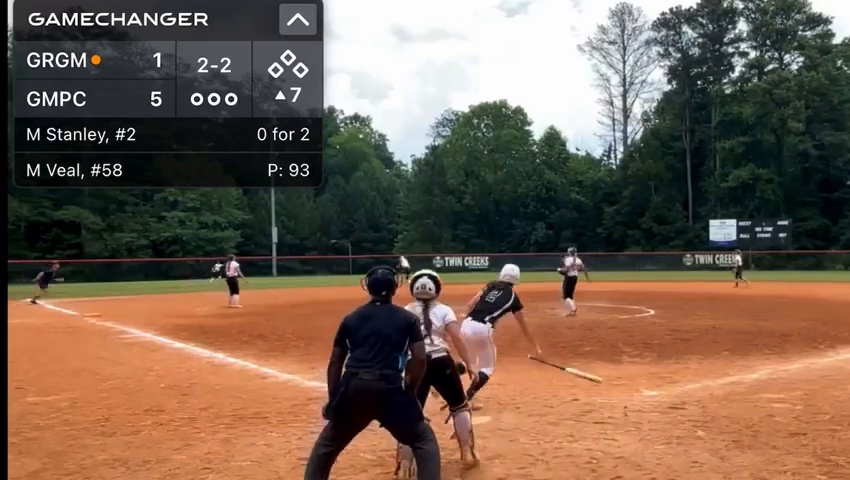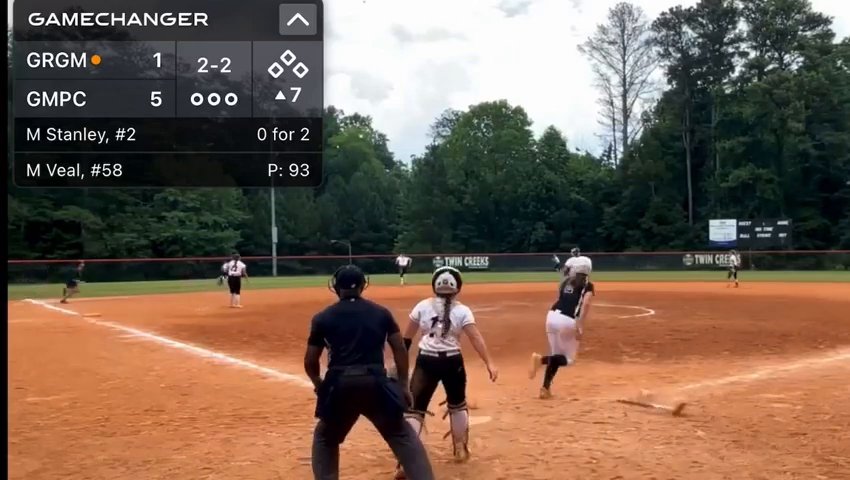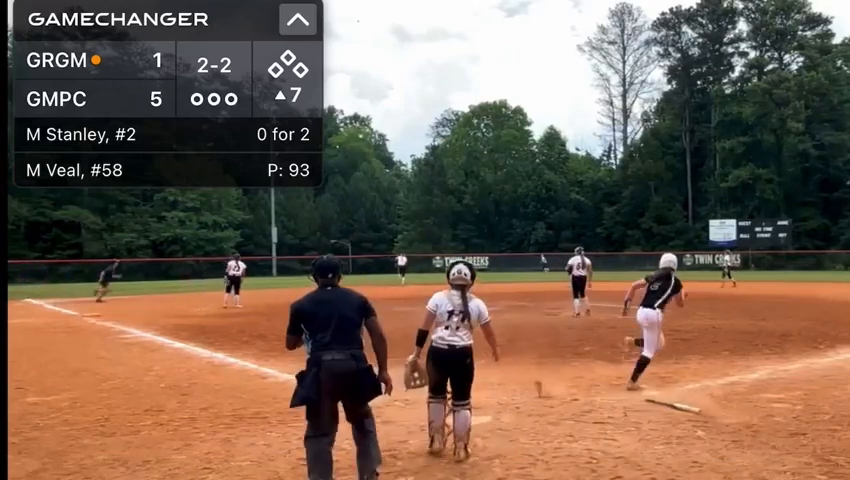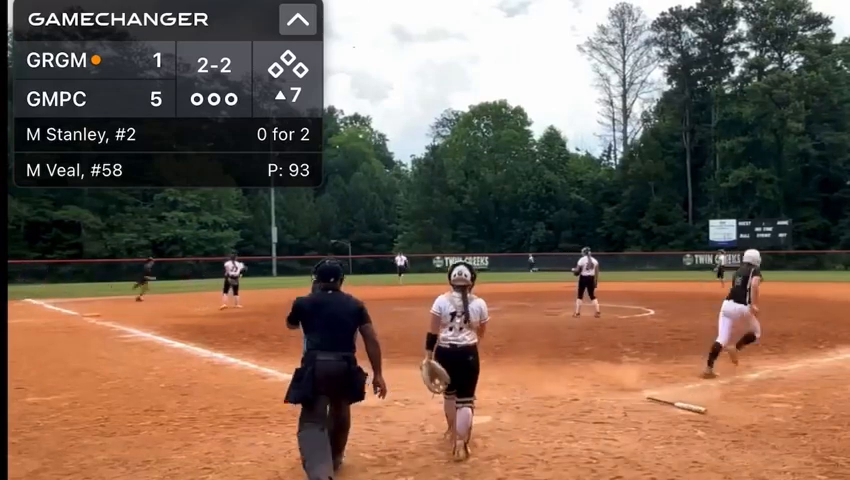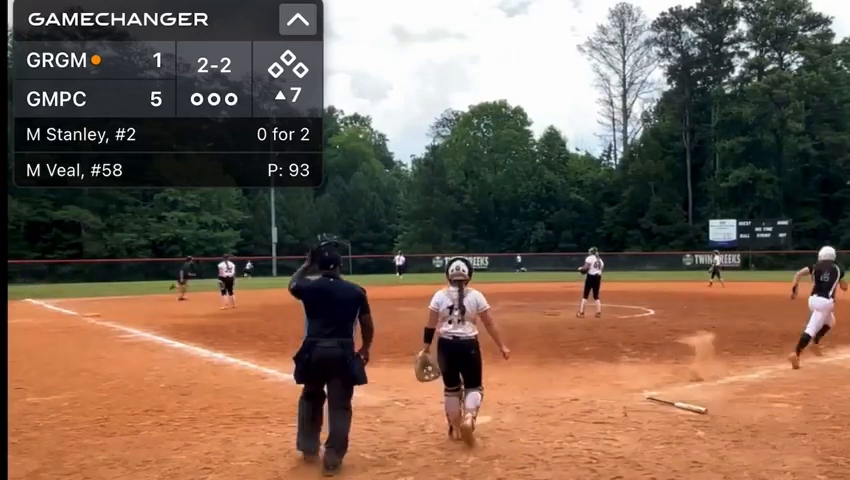
dt=0.3s
person 1, frame 1
left shoulder: (351, 319)
right shoulder: (408, 318)
left elbow: (335, 363)
right elbow: (419, 359)
left wrist: (332, 399)
right wrist: (410, 391)
left hip: (352, 388)
right hip: (389, 388)
left knee: (328, 442)
right knee: (423, 439)
person 1, frame 2
left shoulder: (323, 317)
right shoulder: (381, 313)
left elbow: (310, 361)
right elbow: (400, 350)
left wrist: (319, 386)
right wrist: (403, 385)
left hip: (339, 384)
right hip: (375, 383)
left knee: (324, 438)
right knee: (402, 434)
person 1, frame 3
left shoulder: (302, 305)
right shoulder: (358, 299)
left elbow: (291, 343)
right elbow: (378, 335)
right wrist: (383, 370)
left hip: (321, 369)
right hip: (354, 366)
left knee: (319, 431)
right knee: (362, 420)
person 1, frame 4
left shoulder: (304, 303)
right shoulder: (355, 305)
left elbow: (291, 324)
right elbow: (371, 341)
right wrist: (377, 374)
left hip: (315, 368)
right hip: (345, 368)
left knee: (312, 424)
right knee: (340, 417)
right ankle: (332, 462)
person 1, frame 5
left shoulder: (309, 288)
right shoulder: (355, 291)
left elbow: (292, 285)
right elbow: (368, 327)
left wrist: (308, 263)
right wrist: (365, 349)
left hip: (314, 352)
right hip: (343, 353)
left knee: (310, 399)
right knee: (339, 407)
left ankle: (309, 448)
right ankle: (332, 460)
person 2, frame 1
left shoulder: (405, 313)
right shoulder: (444, 310)
right elbow: (457, 338)
right wrist: (469, 365)
right hip: (441, 363)
right knee: (459, 406)
left ankle: (405, 465)
right ankle: (468, 452)
person 2, frame 2
left shoulder: (422, 306)
right shoulder: (462, 310)
left elbow: (406, 337)
right elbow: (476, 338)
right wrist: (489, 363)
left hip: (426, 361)
right hip: (452, 361)
left knee: (415, 409)
right knee: (457, 405)
right ankle: (460, 450)
person 2, frame 3
left shoulder: (438, 298)
right shoulder: (477, 304)
left elbow: (425, 328)
right elbow: (489, 333)
left wrist: (416, 353)
right wrist: (495, 351)
left hip: (438, 352)
right hip: (463, 354)
left knee: (436, 397)
right knee: (462, 402)
left ankle: (436, 441)
right ankle: (461, 448)
person 2, frame 4
left shoulder: (442, 301)
right shoulder: (479, 303)
left elbow: (433, 332)
right elbow: (481, 332)
left wrist: (428, 356)
left hip: (444, 352)
right hip: (467, 353)
left knee: (449, 393)
right knee: (465, 399)
left ankle: (454, 431)
right ankle: (460, 446)
person 2, frame 5
left shoulder: (440, 296)
right shoulder: (476, 296)
left elbow: (431, 325)
right elbow: (489, 324)
left wrist: (425, 348)
right wrist: (502, 346)
left hip: (446, 345)
right hip: (468, 345)
left knee: (451, 388)
right knee: (474, 387)
left ankle: (455, 429)
right ankle: (468, 419)
person 3, frame 1
left shoulder: (491, 285)
right shoulder: (513, 297)
left elbow: (472, 303)
right elbow: (524, 326)
right wrist: (536, 347)
left hip: (467, 325)
right hip: (482, 329)
left knee: (473, 362)
right knee: (488, 368)
person 3, frame 2
left shoulder: (566, 281)
right shoulder: (588, 285)
right elbow: (586, 304)
right wrist: (580, 326)
left hip: (552, 316)
right hip: (567, 322)
left knee: (557, 353)
right knee: (568, 358)
left ankle: (545, 388)
right ankle: (541, 359)
person 3, frame 3
left shoulder: (653, 276)
right shoulder: (675, 280)
left elbow: (634, 286)
right elbow: (680, 304)
left wrist: (626, 303)
right wrist: (683, 296)
left hip: (641, 312)
right hip: (653, 314)
left knee: (658, 344)
right knee: (649, 351)
left ankle: (633, 341)
right ankle: (632, 382)
person 3, frame 4
left shoulder: (738, 272)
right shoulder: (755, 272)
right elbow: (755, 285)
right wrist: (754, 305)
left hip: (727, 305)
right hip: (742, 308)
left knee: (722, 339)
right knee: (756, 332)
left ankle: (709, 369)
right ankle: (735, 348)
person 3, frame 5
left shoulder: (815, 267)
right shoulder: (838, 269)
left elbow: (798, 274)
right elbow: (845, 287)
left wrist: (794, 288)
left hip: (813, 299)
right hip: (825, 302)
left knee: (829, 321)
right knee: (810, 330)
left ankle: (815, 341)
right ankle: (795, 354)
